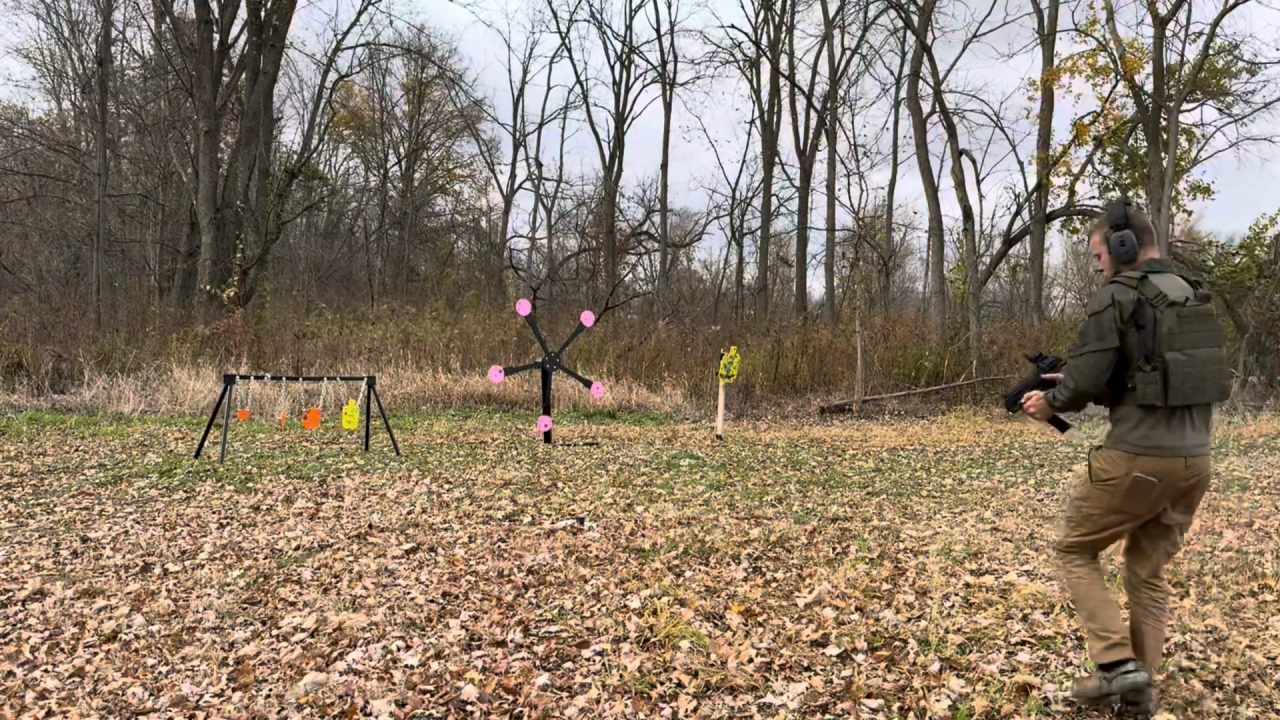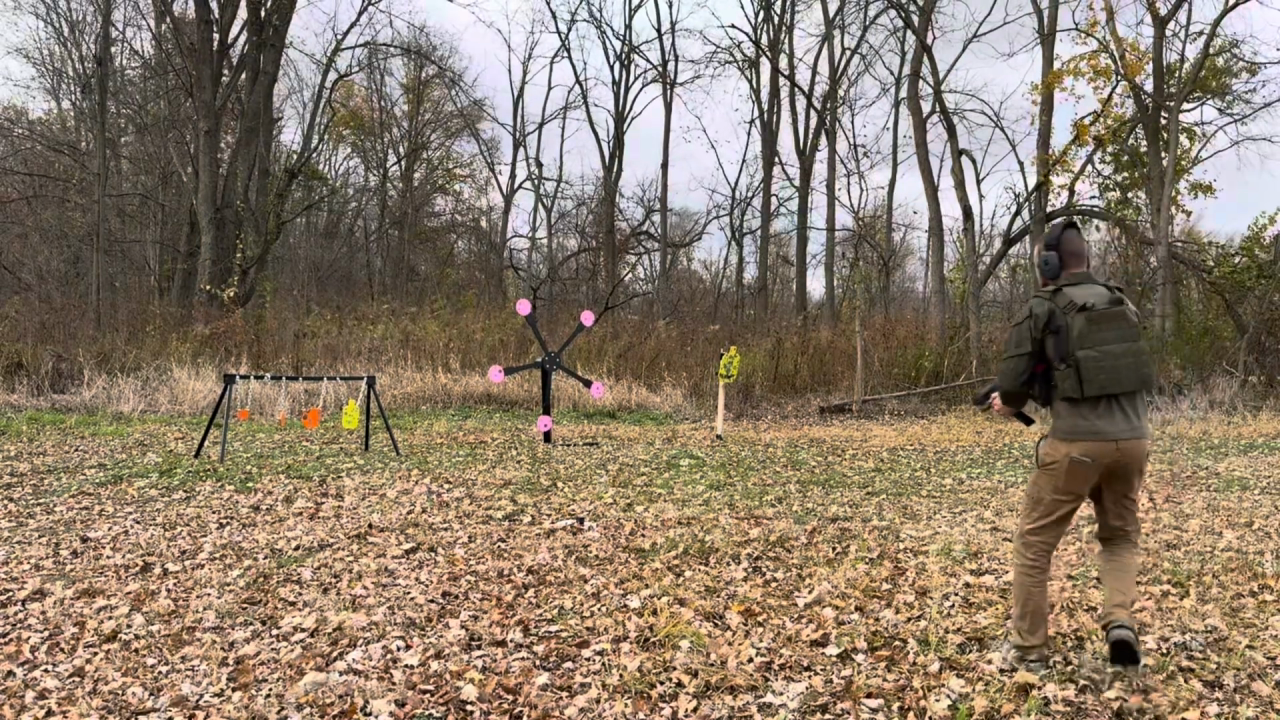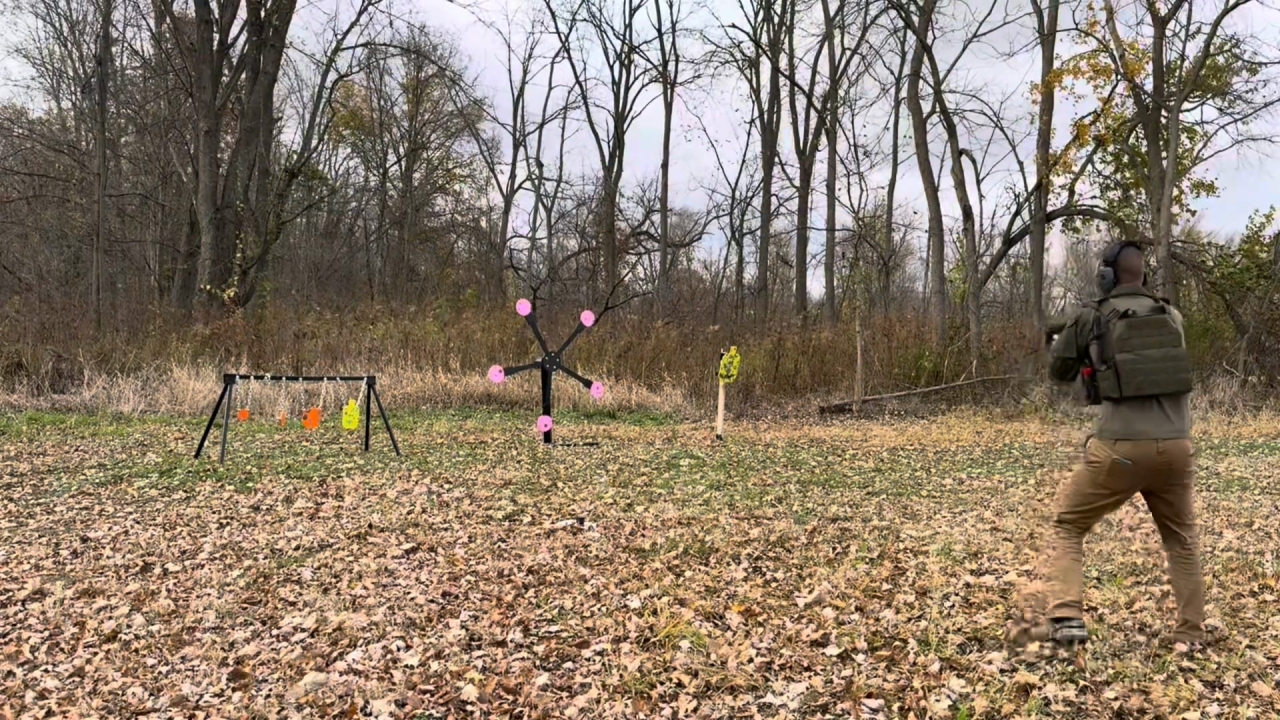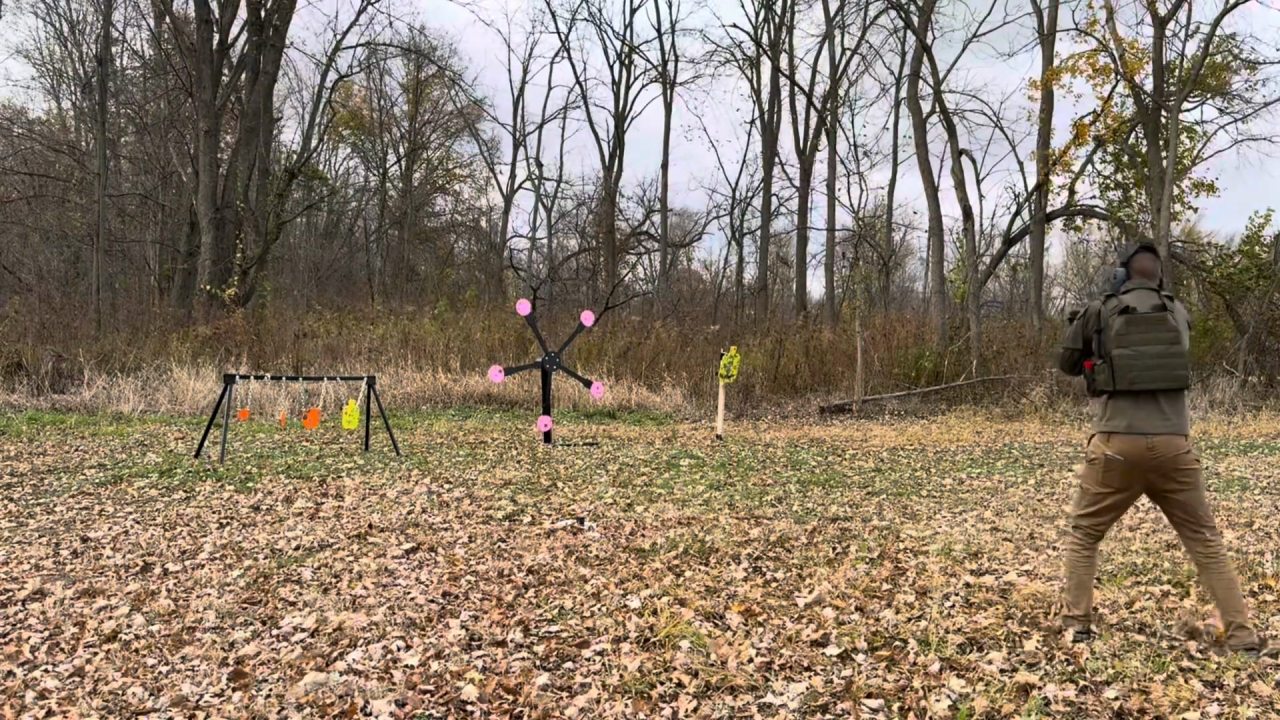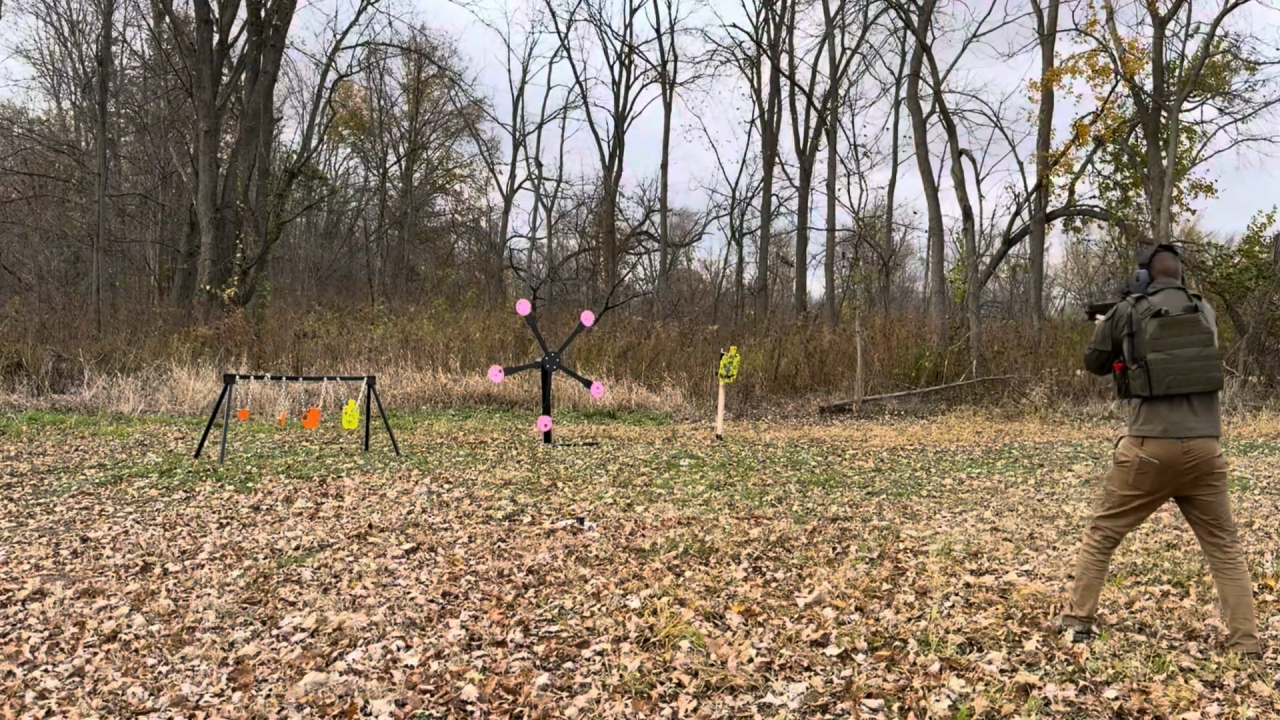
dt=0.5s
person 1, frame 1
left shoulder: (1116, 298)
right shoulder: (1192, 297)
left elbow: (1088, 379)
left wrist: (1051, 401)
right wrist: (1071, 383)
left hip: (1136, 460)
right hip: (1194, 462)
left knee: (1074, 549)
right knee: (1147, 577)
left ankle: (1117, 663)
person 1, frame 2
left shoulder: (1041, 309)
right shoulder: (1123, 306)
left elbow: (1013, 378)
left wrist: (1010, 402)
left hip: (1075, 447)
right hip: (1131, 443)
left knee: (1034, 543)
right knee: (1119, 537)
left ankle: (1029, 648)
right ankle: (1119, 622)
person 1, frame 3
left shoulder: (1090, 318)
right shoulder: (1171, 316)
left elbow: (1060, 371)
left wrist: (1061, 343)
left hip: (1119, 447)
right hip: (1174, 446)
left knee: (1067, 525)
right knee: (1181, 539)
left ankle: (1066, 617)
right ankle: (1190, 633)
person 1, frame 4
left shoulder: (1097, 312)
right shoulder: (1179, 312)
left elbow: (1069, 364)
left hip: (1117, 444)
right hip: (1173, 445)
left knee: (1084, 533)
right knee: (1205, 538)
left ankle: (1076, 622)
right ankle: (1241, 635)
person 1, frame 5
left shoulder: (1126, 313)
right shoulder: (1205, 311)
left elbow: (1095, 363)
left wrist: (1105, 326)
left hip: (1149, 448)
right hip: (1204, 448)
left knee: (1102, 533)
right knee: (1224, 545)
left ankle: (1077, 621)
right ankle: (1246, 643)
